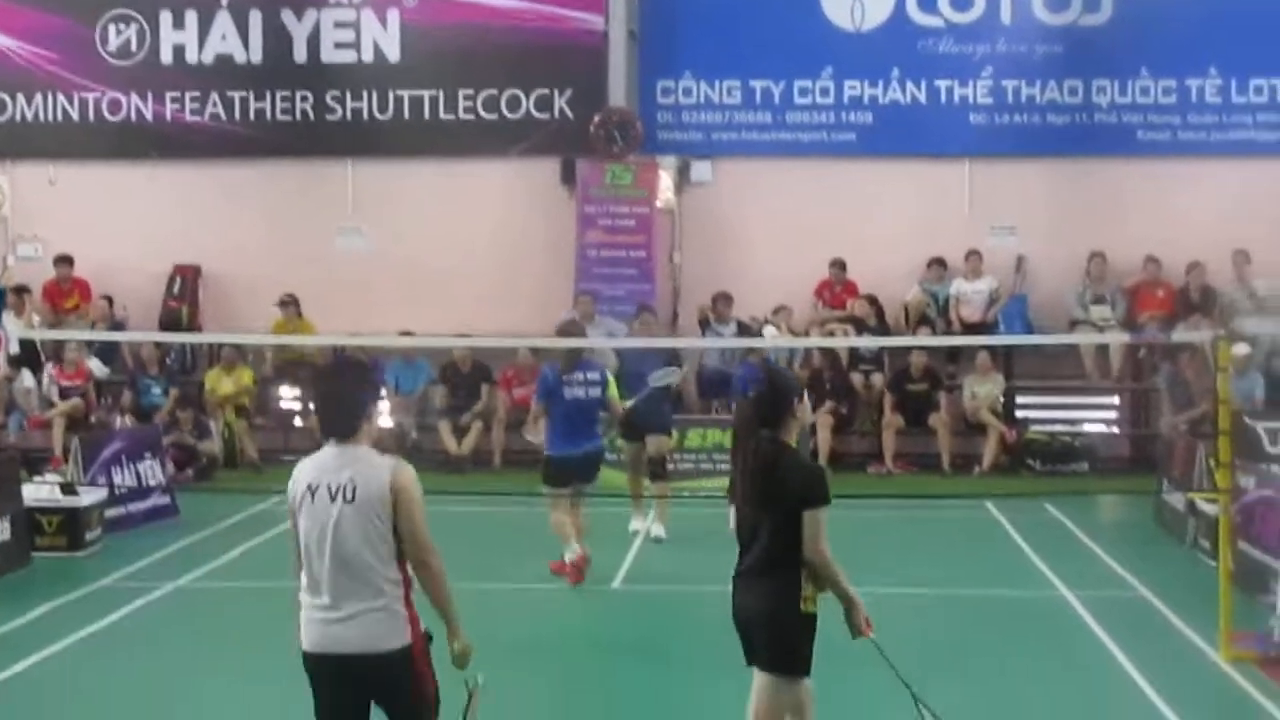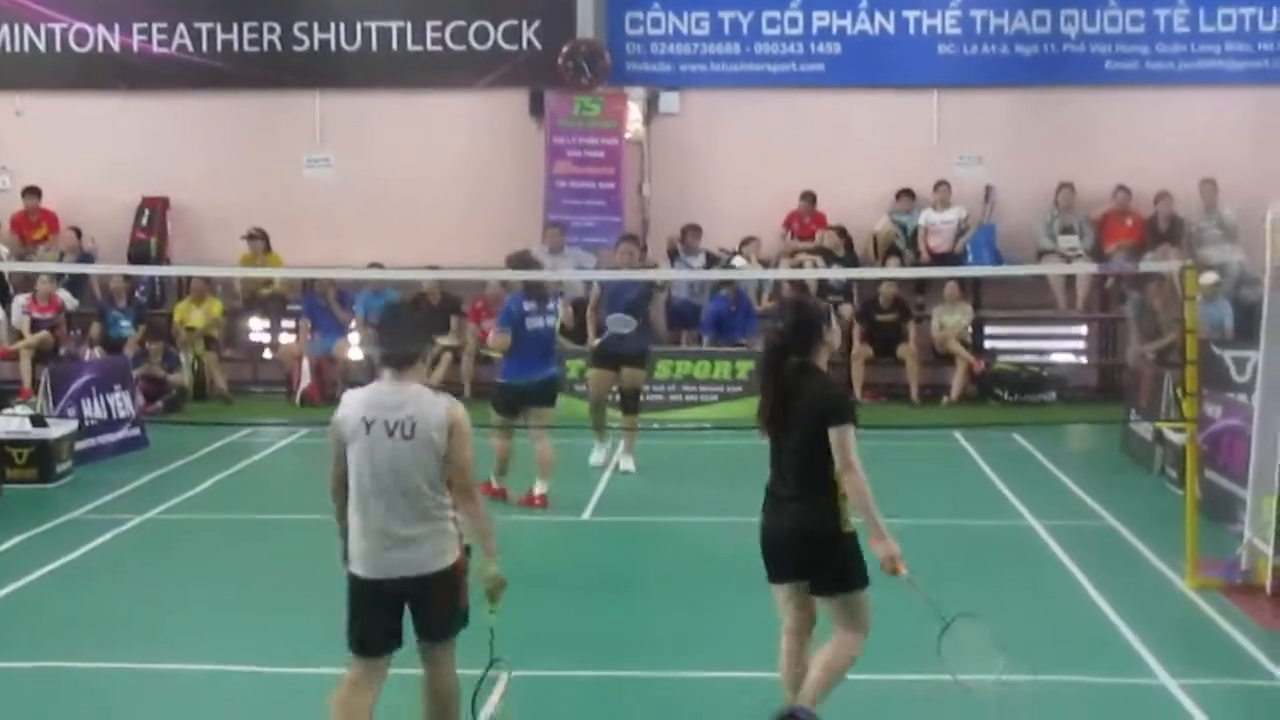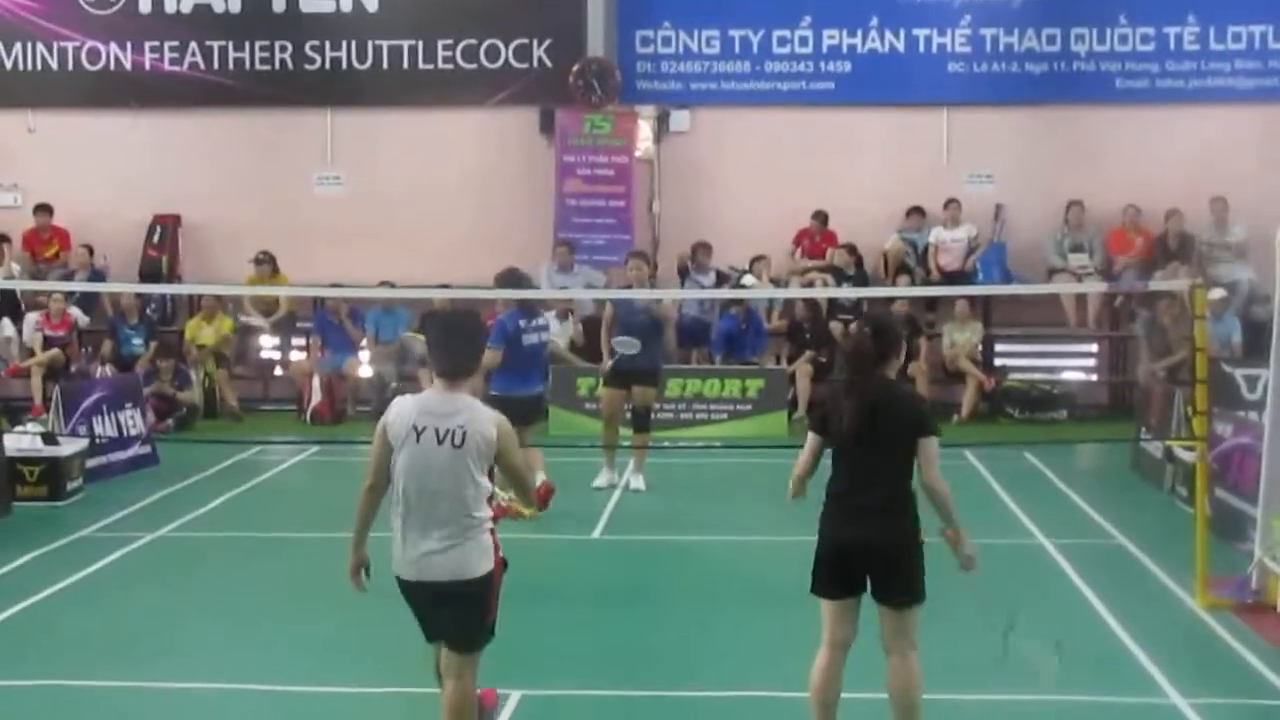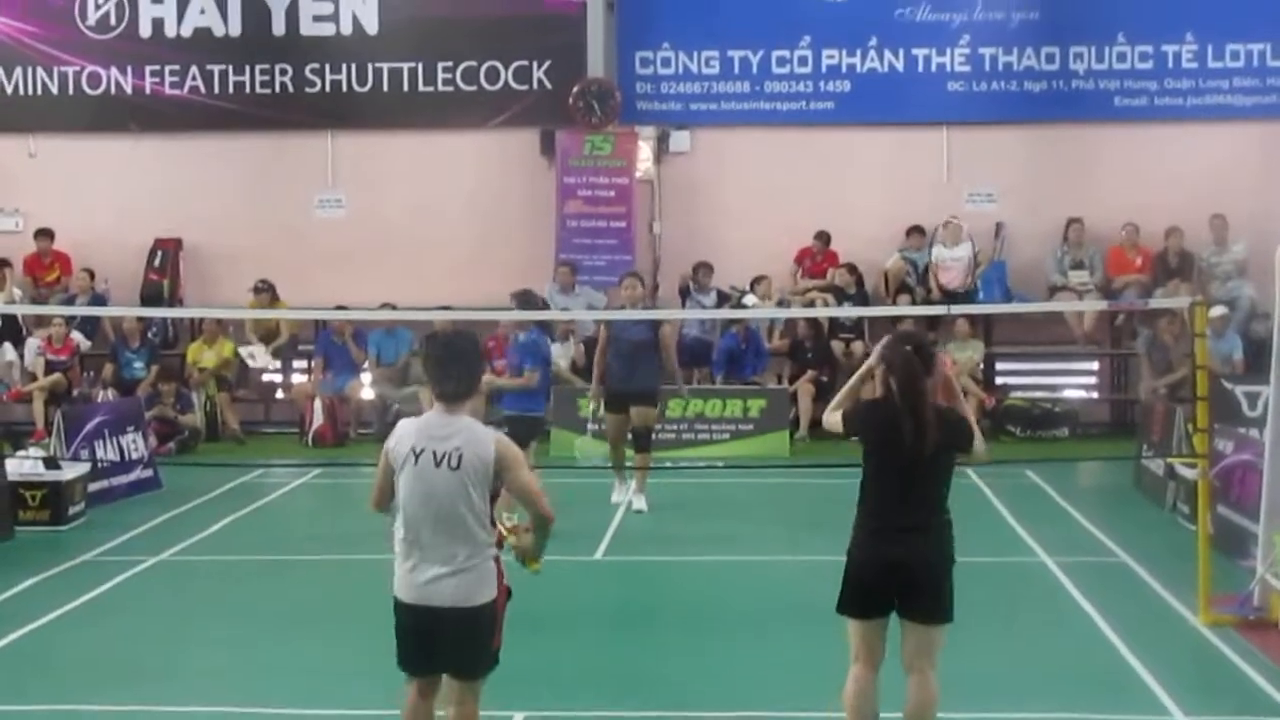
dt=0.4s
person 1, frame 1
left shoulder: (302, 474)
right shoulder: (394, 473)
right elbow: (423, 558)
right wrist: (455, 629)
left hip: (321, 636)
right hip: (387, 636)
person 1, frame 2
left shoulder: (349, 407)
right shoulder: (446, 411)
left elbow: (339, 490)
right elbow: (466, 492)
left wrist: (347, 539)
right wrist: (490, 560)
left hip: (369, 561)
right hip: (434, 558)
left knee: (362, 673)
right knee: (438, 661)
person 1, frame 3
left shoulder: (397, 413)
right shoulder: (492, 423)
left elbow: (372, 488)
right elbow: (525, 488)
left wrist: (357, 548)
right wrist: (529, 505)
left hip: (411, 564)
right hip: (470, 564)
left knee: (442, 649)
right knee: (460, 669)
person 1, frame 4
left shoulder: (401, 435)
right shoulder: (494, 445)
left elbow: (380, 504)
right elbow: (543, 513)
right wrist: (534, 547)
left hip: (412, 589)
right hip: (474, 590)
left knee: (420, 686)
person 2, frame 1
left shoulder: (746, 460)
right shoulder: (806, 473)
right elbow: (815, 552)
right wrist: (850, 600)
left hip: (746, 595)
right hip: (784, 601)
person 2, frame 2
left shoulder: (779, 385)
right shoulder: (832, 394)
right elbow: (847, 469)
right wrist: (880, 535)
left hip: (777, 520)
right hip: (820, 523)
left knee: (794, 630)
right knee: (853, 629)
person 2, frame 3
left shoulder: (835, 400)
right shoulder: (913, 407)
left elbow: (803, 469)
right elbow: (933, 482)
left wrist: (795, 487)
right wrist: (958, 534)
left hip: (837, 532)
right hip: (893, 535)
left knee: (833, 645)
right knee: (901, 650)
person 2, frame 4
left shoulder: (871, 414)
right shoulder: (949, 421)
left elbow: (829, 418)
right elbow: (976, 445)
left wrist: (866, 368)
right wrist: (954, 392)
left hip: (871, 550)
right hip: (928, 553)
left knee: (863, 664)
right knee: (920, 668)
person 3, frame 1
left shoulder: (549, 373)
right shoulder: (599, 371)
left elbow: (536, 413)
right elbow: (617, 411)
left hip: (560, 452)
right hip: (591, 450)
left knee: (559, 509)
right knee: (577, 505)
left ankle: (577, 555)
right ankle: (569, 559)
person 3, frame 2
left shoulder: (511, 304)
right shoulder: (552, 301)
left elbow: (502, 344)
left wrist: (491, 339)
left hip: (513, 381)
right hip: (546, 378)
left knee: (502, 432)
right knee: (540, 435)
left ankle: (497, 485)
right ankle: (540, 492)
person 3, frame 3
left shoulder: (503, 322)
right shoulder: (541, 318)
left elbow: (492, 360)
right elbow: (547, 350)
left hip: (505, 395)
right hip: (534, 393)
right knee: (525, 443)
right ankle: (541, 481)
person 3, frame 4
left shoulder: (533, 341)
right shoulder: (519, 337)
left elbow: (531, 381)
left wrist: (497, 383)
right wrist: (496, 381)
left hip: (525, 413)
right hip: (516, 411)
left ankle: (508, 523)
person 4, frame 1
left shoulder: (668, 352)
right shoulder: (623, 352)
left hip: (658, 417)
right hip: (631, 418)
left knee: (658, 465)
right knee: (634, 467)
left ankle: (659, 522)
right ankle: (638, 514)
person 4, frame 2
left shoulder: (647, 281)
right shoulder: (605, 279)
left elbow: (658, 323)
right elbow: (592, 309)
left wrist: (660, 290)
right wrist: (591, 335)
left hip: (635, 349)
right hip: (605, 347)
left knee: (630, 399)
right knee: (596, 398)
left ankle: (627, 453)
right ankle: (601, 444)
person 4, frame 3
right shoulder: (617, 298)
left elbow: (671, 321)
right elbow: (606, 328)
left wrist: (652, 305)
right wrist: (607, 356)
left hip: (647, 367)
right hip: (618, 365)
left knee: (641, 418)
right knee: (609, 416)
left ankle: (637, 472)
right ankle: (609, 471)
person 4, frame 4
left shoulder: (655, 321)
right shoulder: (611, 320)
left elbow: (669, 354)
right elbow: (601, 353)
left wrist: (680, 383)
right wrist: (596, 384)
left hip: (645, 388)
right hip: (615, 388)
left knee: (641, 437)
right knee: (614, 440)
left ankle: (639, 492)
right ankle: (621, 483)
